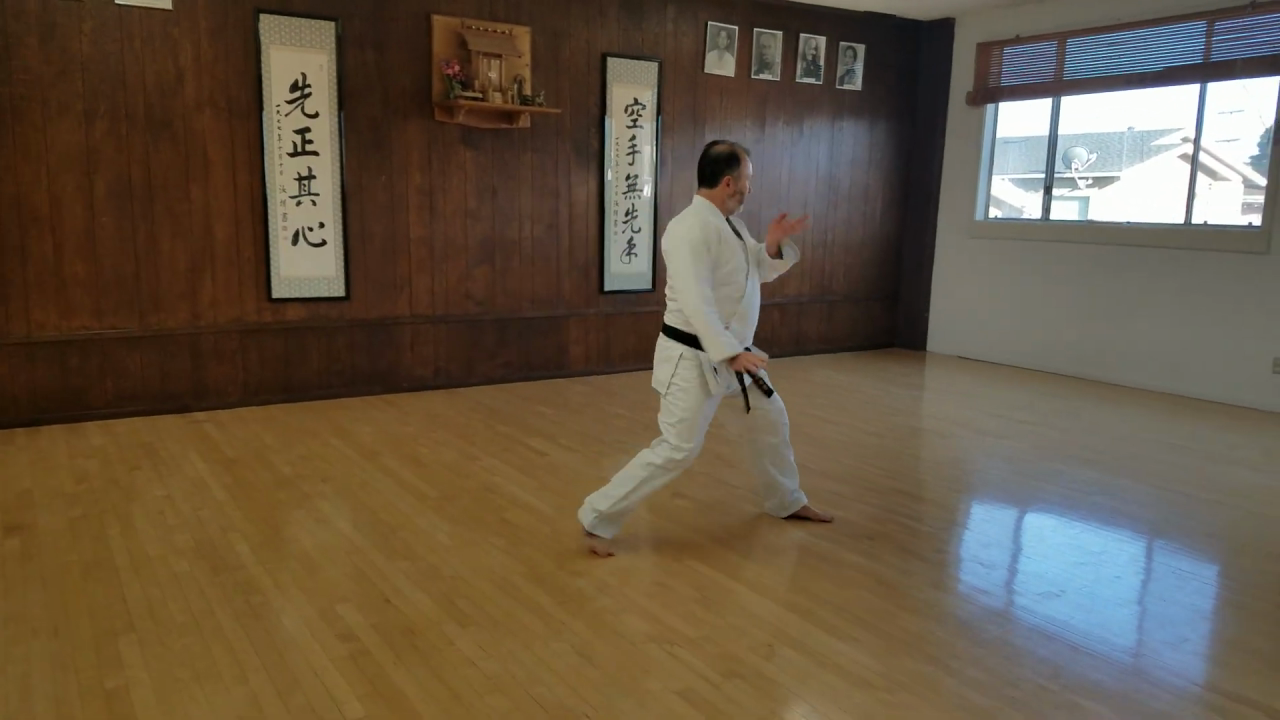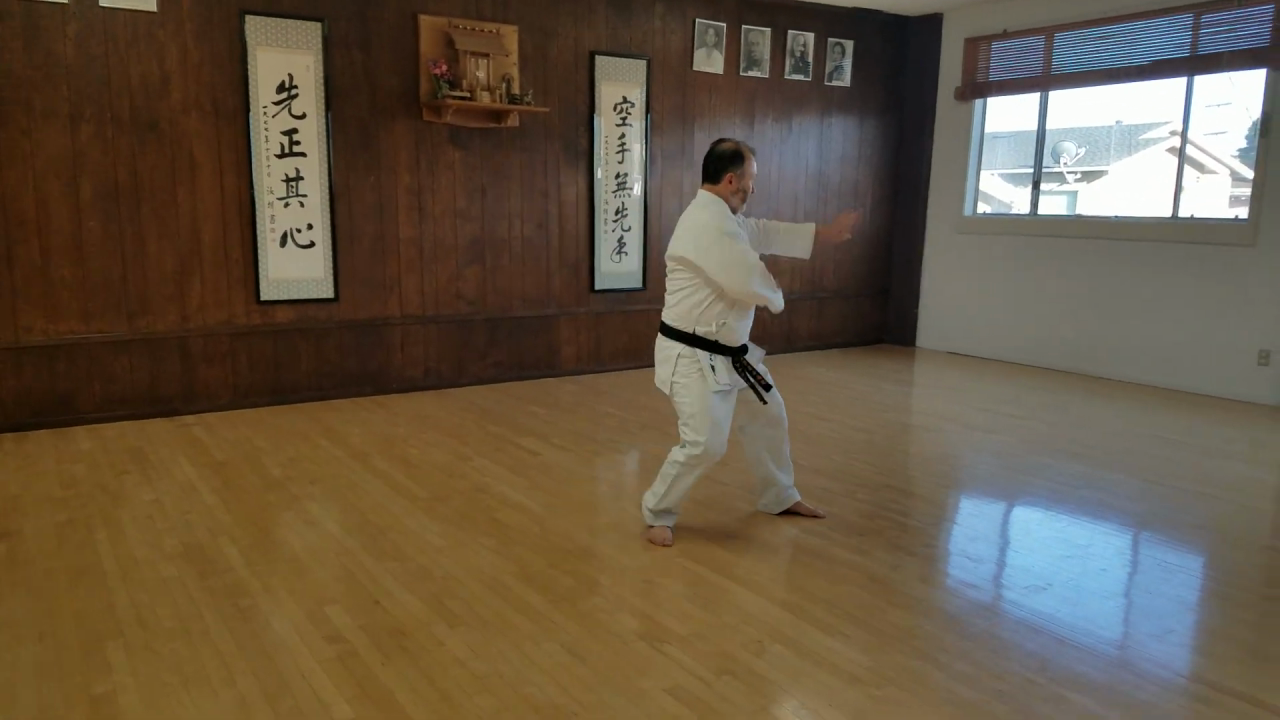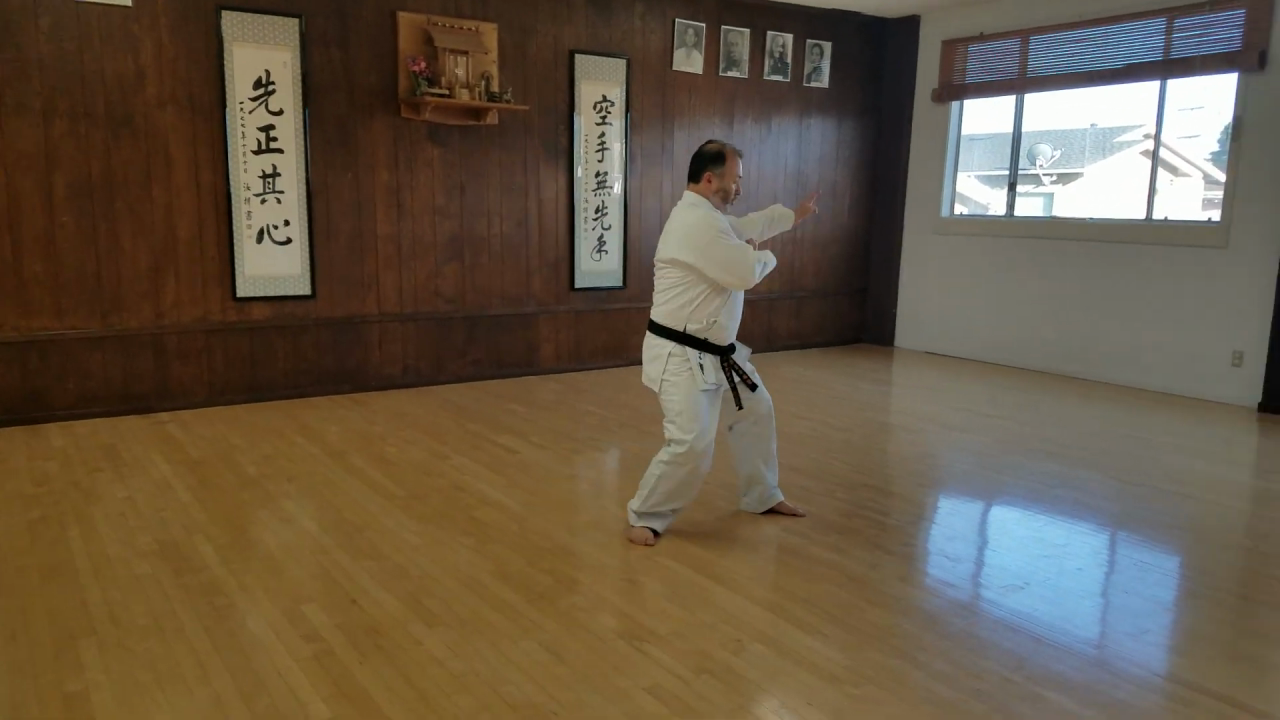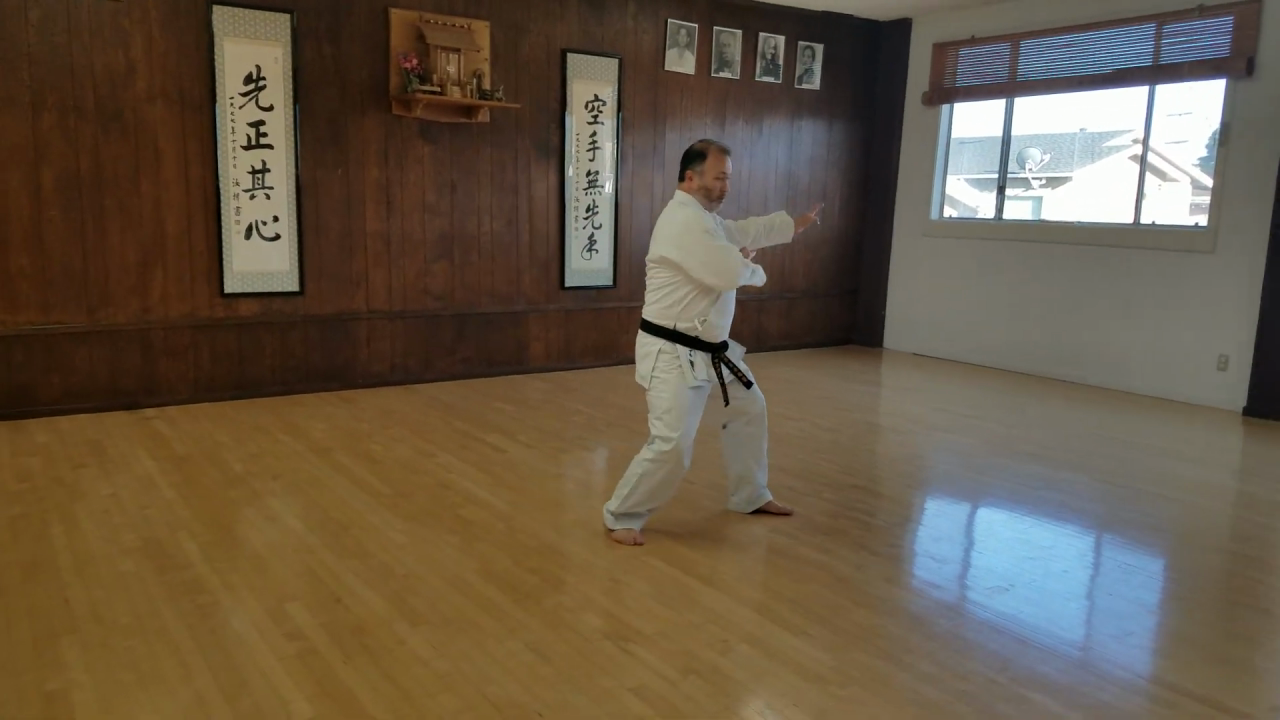
dt=0.1s
person 1, frame 1
left shoulder: (732, 225)
right shoulder: (693, 228)
left elbow: (765, 269)
right elbow: (696, 297)
left wrist: (778, 241)
right wrist: (731, 353)
left hip: (732, 353)
right hip: (692, 357)
left knee: (771, 420)
right knee: (677, 448)
left ankle: (786, 501)
right ankle: (599, 518)
person 1, frame 2
left shoulder: (723, 217)
right shoulder: (707, 224)
left elbow: (765, 233)
right elbow: (749, 287)
left wrist: (824, 234)
right wrist: (776, 299)
left hip: (724, 353)
right hip: (693, 356)
left knee: (768, 416)
right knee: (704, 444)
left ankle: (779, 497)
right ankle: (660, 512)
person 1, frame 3
left shoulder: (709, 216)
right shoulder: (697, 223)
left elbow: (743, 228)
right elbow: (744, 271)
left wrist: (794, 214)
right wrist: (763, 255)
left hip: (714, 351)
right hip: (681, 355)
left knee: (757, 412)
right knee: (691, 443)
left ankle: (761, 496)
right ankle: (646, 515)
person 1, frame 4
left shoulder: (707, 220)
right shoulder: (685, 221)
left elbow: (741, 234)
right elbow: (729, 267)
left wrist: (795, 225)
right wrist: (747, 266)
left hip: (709, 348)
right hip: (670, 351)
left knee: (748, 408)
right knee: (673, 443)
left ankle: (749, 496)
right ankle: (624, 516)
